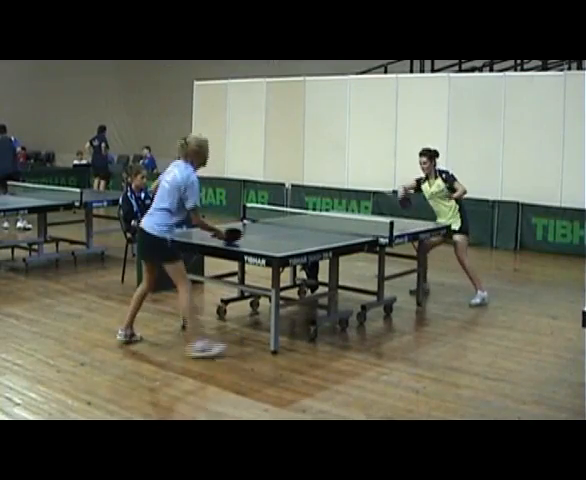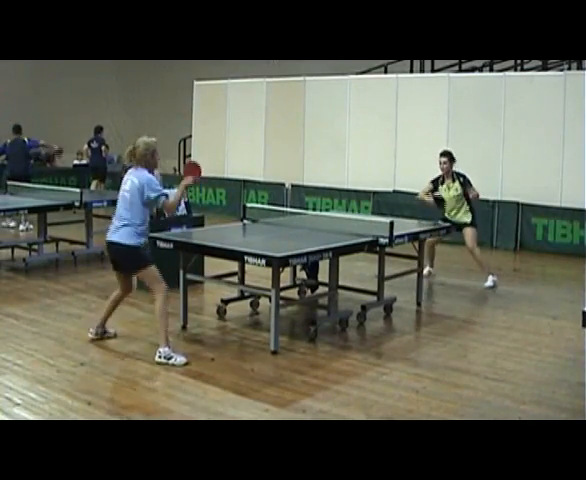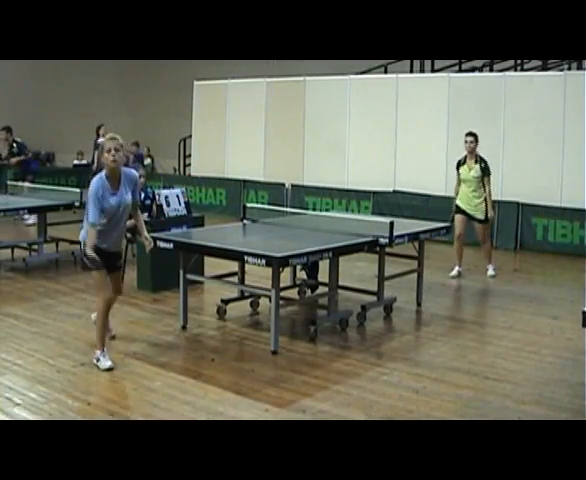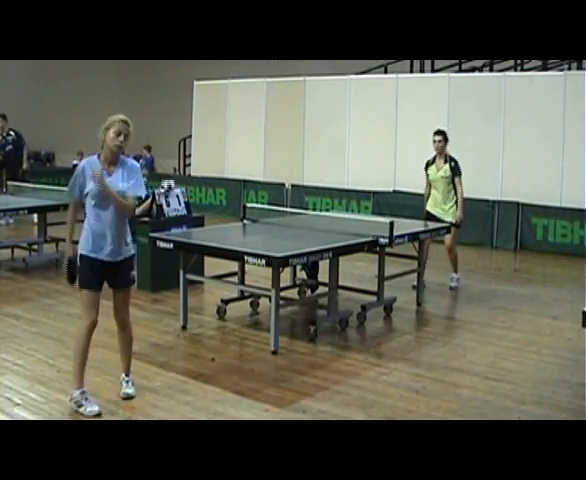
dt=1s
person 1, frame 1
left shoulder: (175, 166)
right shoulder: (191, 178)
left elbow: (153, 189)
right elbow: (195, 219)
right wrist: (216, 230)
left hip: (146, 229)
right hip: (160, 235)
left knee: (147, 283)
right knee: (184, 286)
left ankle: (126, 331)
right ankle: (198, 343)
person 1, frame 2
left shoulder: (131, 175)
right shoulder: (148, 180)
right elbow: (169, 209)
right wrist: (182, 187)
left hip: (115, 241)
right hip: (129, 244)
left knee: (124, 288)
right knee: (161, 291)
left ankle: (99, 328)
right ankle: (164, 350)
person 1, frame 3
left shoulder: (131, 177)
right shoulder: (97, 185)
left elbow: (135, 208)
right elbow: (92, 225)
left wrist: (143, 232)
right wrist: (89, 250)
left hip: (116, 243)
right hip: (96, 245)
left knee: (116, 292)
right knee: (106, 296)
left ankle: (101, 317)
right ankle: (100, 352)
person 1, frame 4
left shoulder: (132, 168)
right shoulder: (86, 166)
left elbow: (129, 208)
right elbow: (74, 208)
left wrist: (105, 189)
right wrist: (68, 243)
left hip: (121, 253)
right hip: (92, 253)
left knee: (123, 319)
right knee: (89, 321)
left ankle: (126, 376)
right ankle: (77, 391)
person 2, frame 1
left shoulder: (444, 175)
right shoulder: (422, 181)
left elbow: (463, 190)
right elbow: (404, 187)
left wrist: (453, 197)
right wrist: (403, 191)
left hip: (457, 220)
right hip: (442, 222)
left knee: (461, 257)
right knee: (422, 248)
left ankle: (481, 293)
right ankle: (423, 284)
person 2, frame 2
left shoulder: (462, 178)
right shoulder: (437, 181)
left elbow: (476, 195)
right elbow: (422, 194)
left wrist: (471, 195)
right wrist: (429, 199)
left hip: (466, 217)
right hip: (449, 217)
left knee: (471, 247)
right knee: (430, 241)
left ankle: (491, 276)
right ankle: (429, 267)
person 2, frame 3
left shoulder: (482, 163)
right shoulder: (459, 163)
left elbow: (487, 187)
left wrist: (490, 208)
right wrist: (454, 203)
left hip: (478, 205)
right hip: (461, 204)
left knee: (483, 238)
right knee: (458, 235)
left ankle: (490, 265)
right ankle: (458, 267)
person 2, frame 4
left shoulder: (453, 163)
right shoulder: (429, 164)
left elbow: (459, 188)
left wrist: (460, 209)
right wrist: (424, 207)
left hip: (449, 209)
right hip: (432, 209)
left knee: (449, 245)
right knee: (424, 242)
left ankle: (455, 274)
